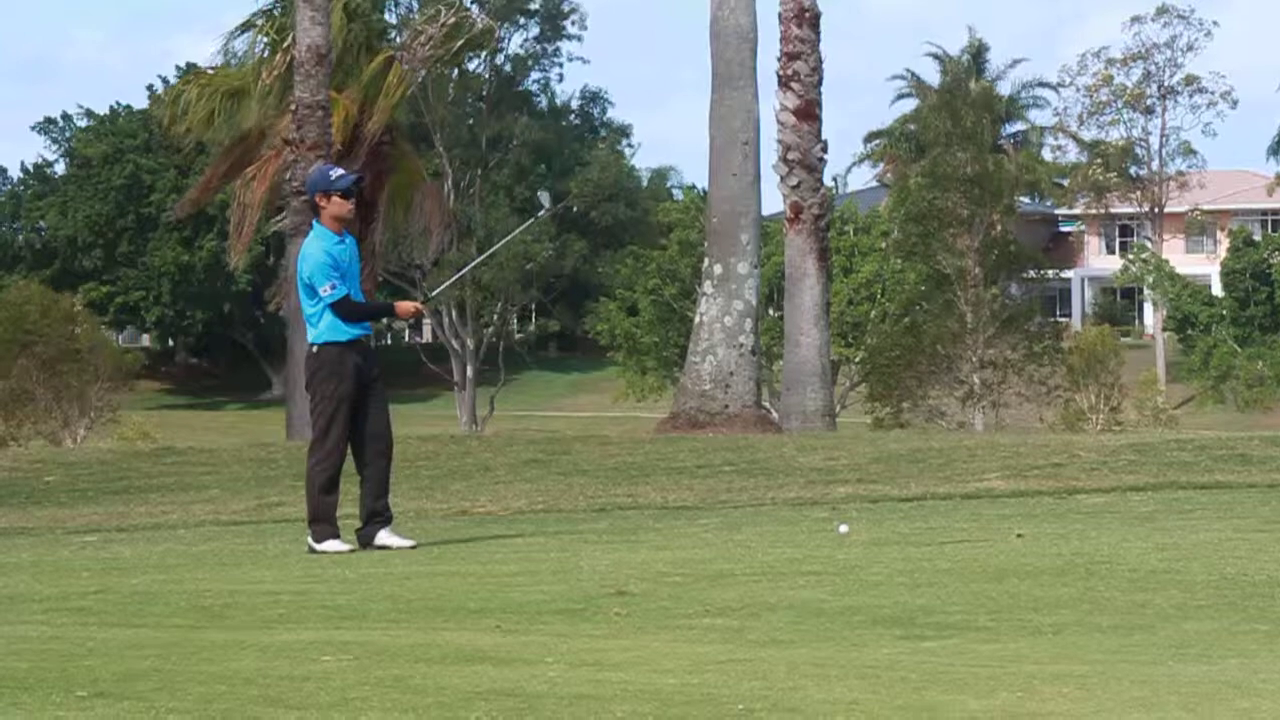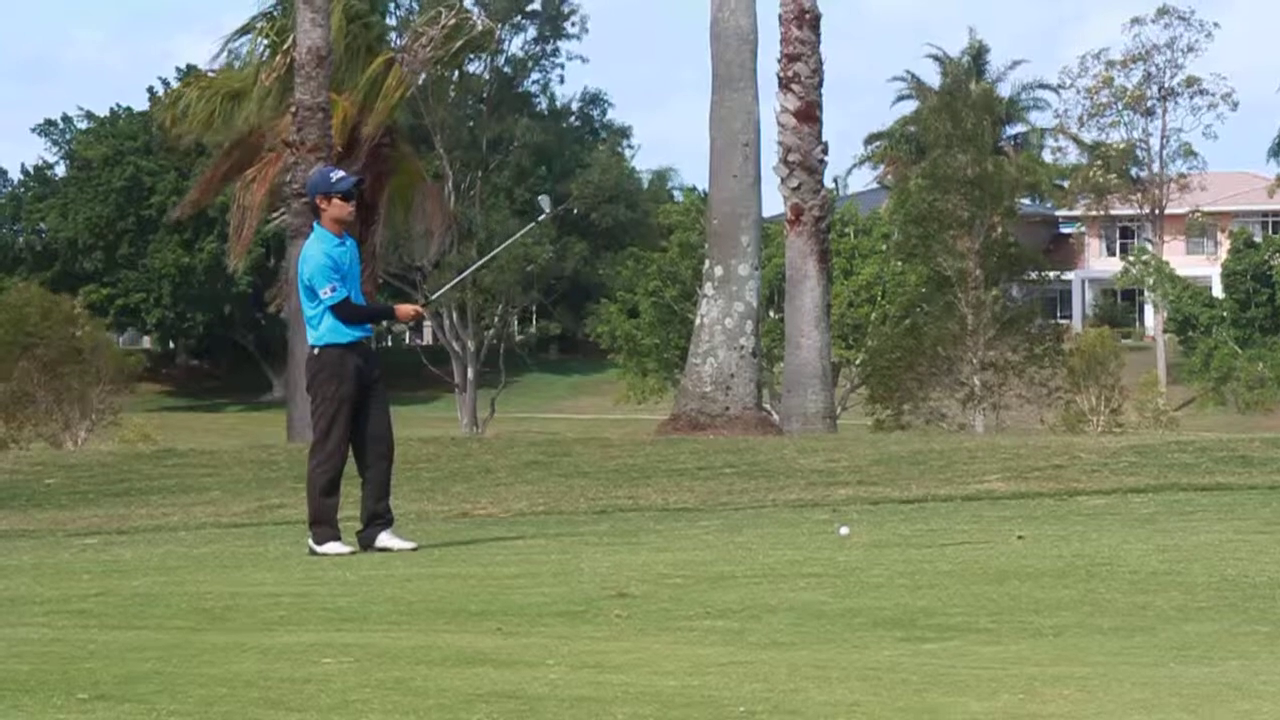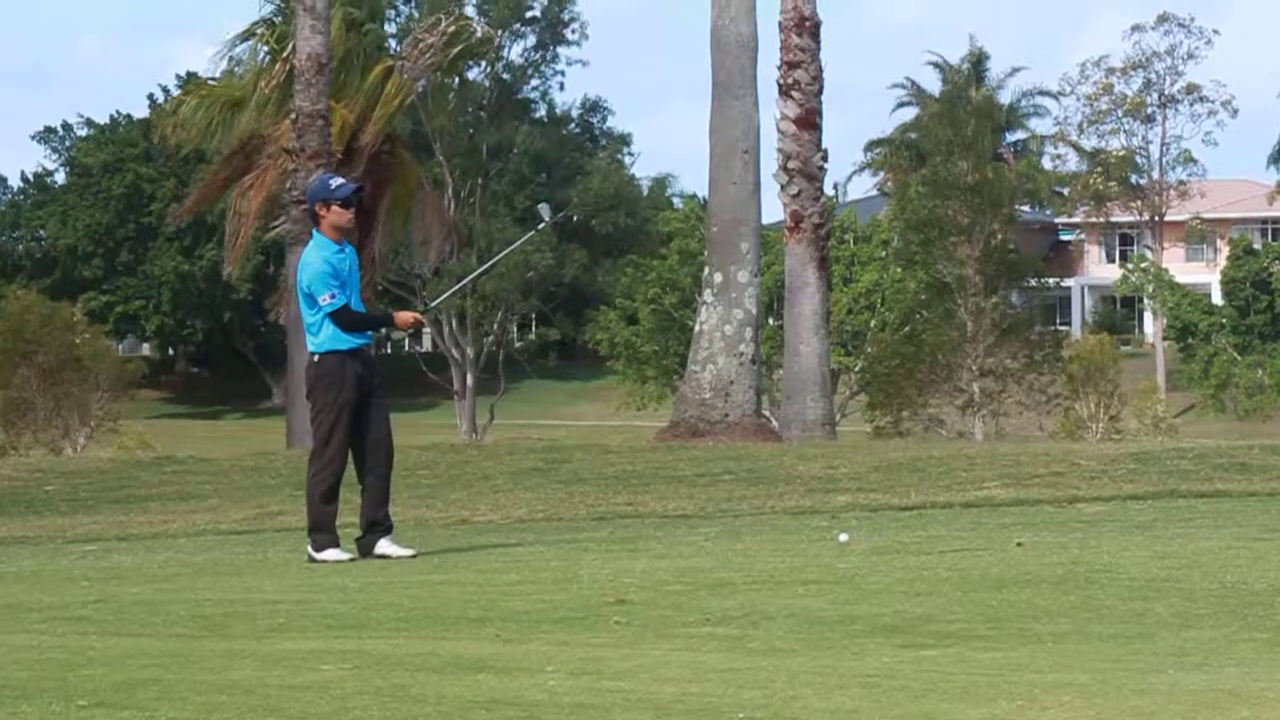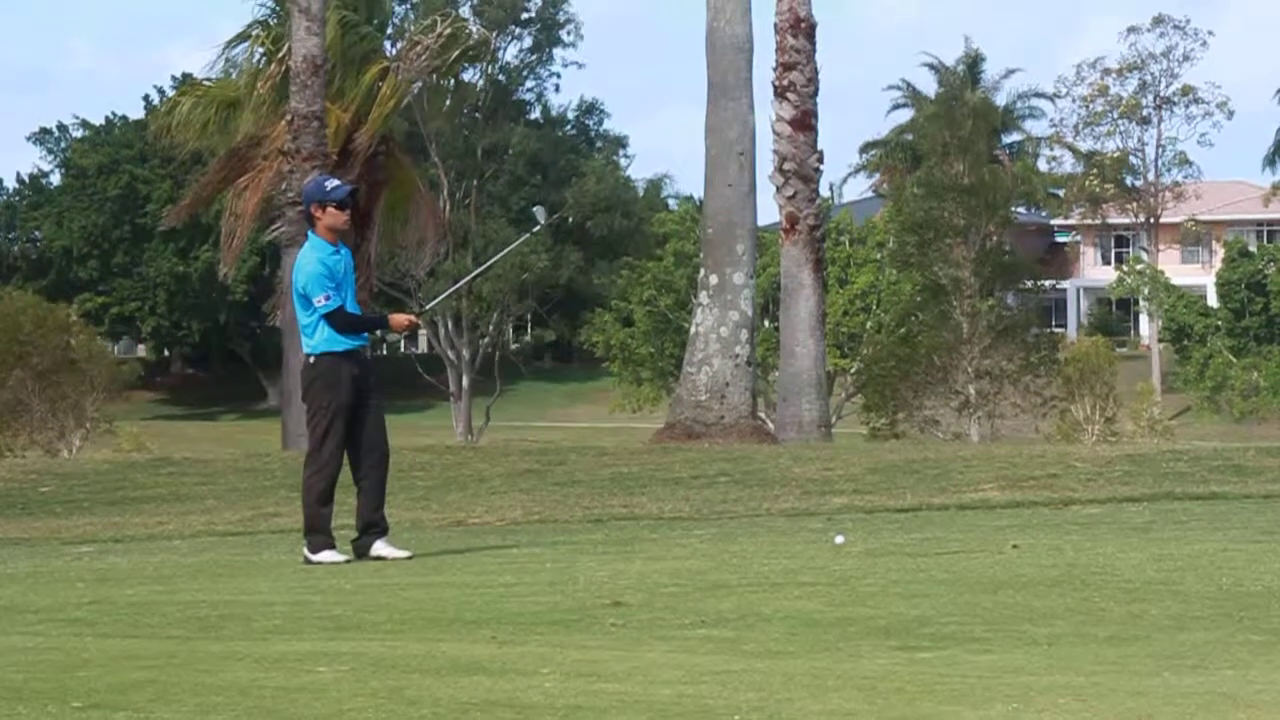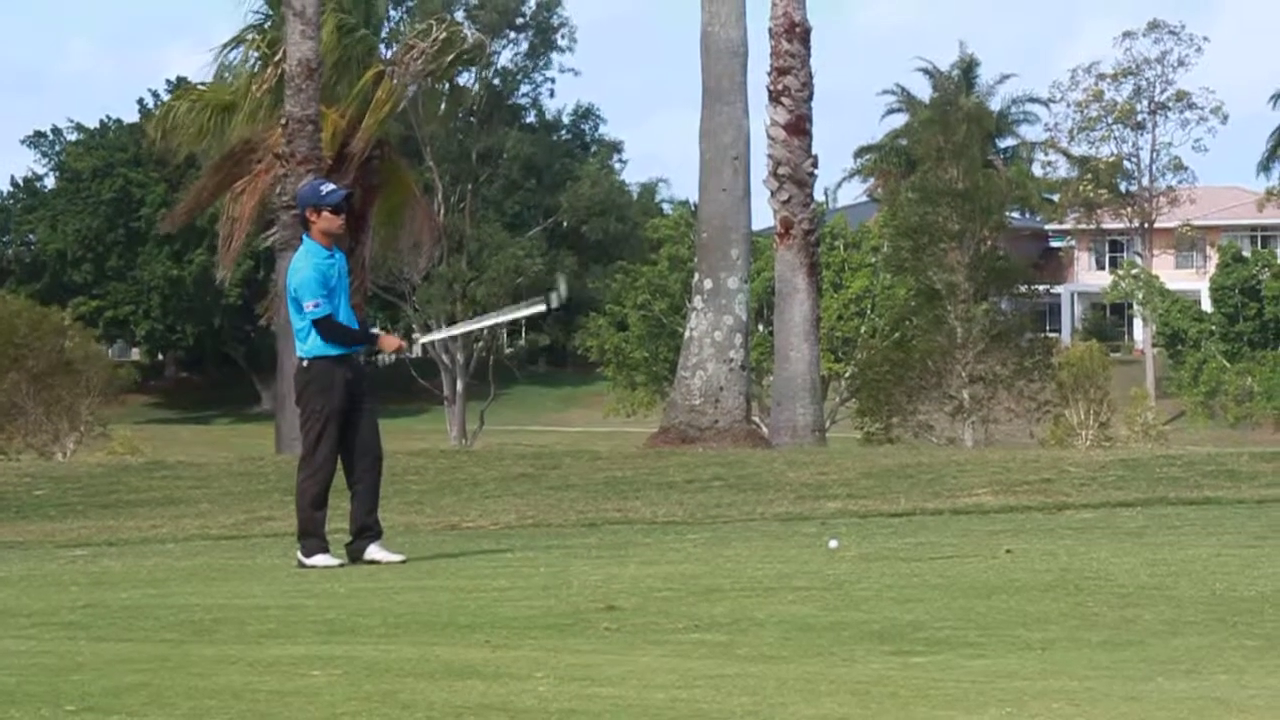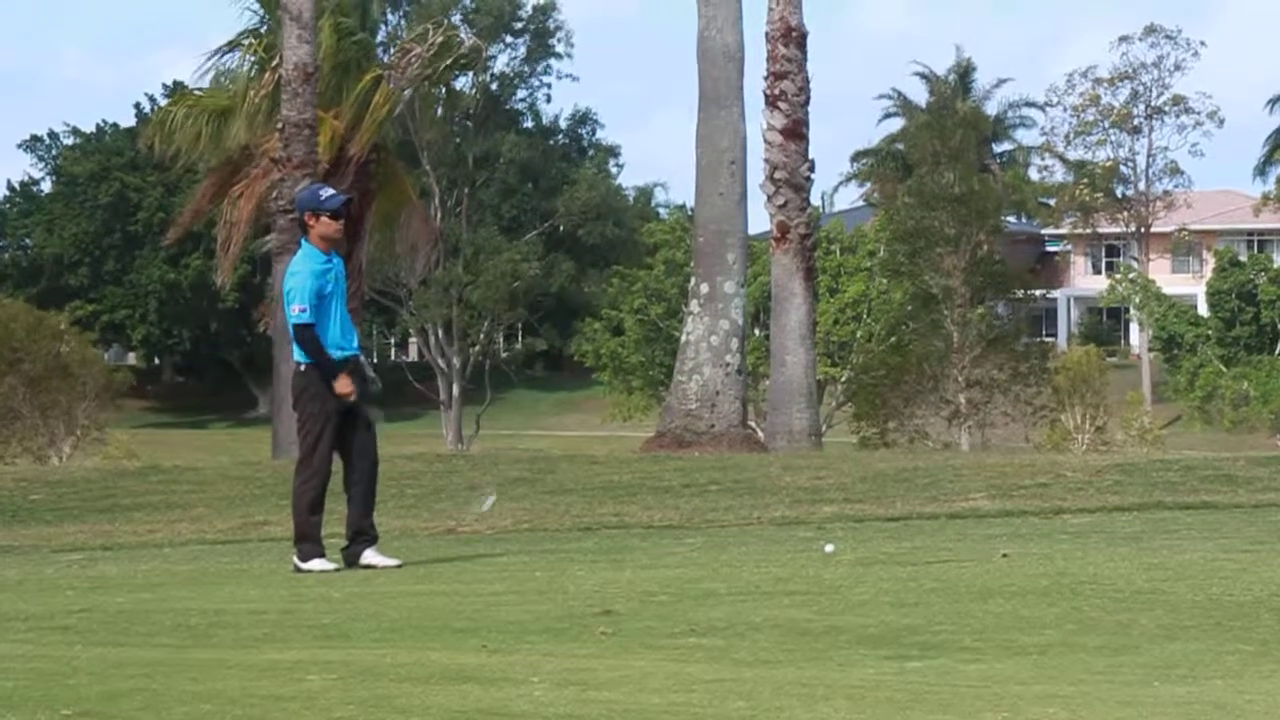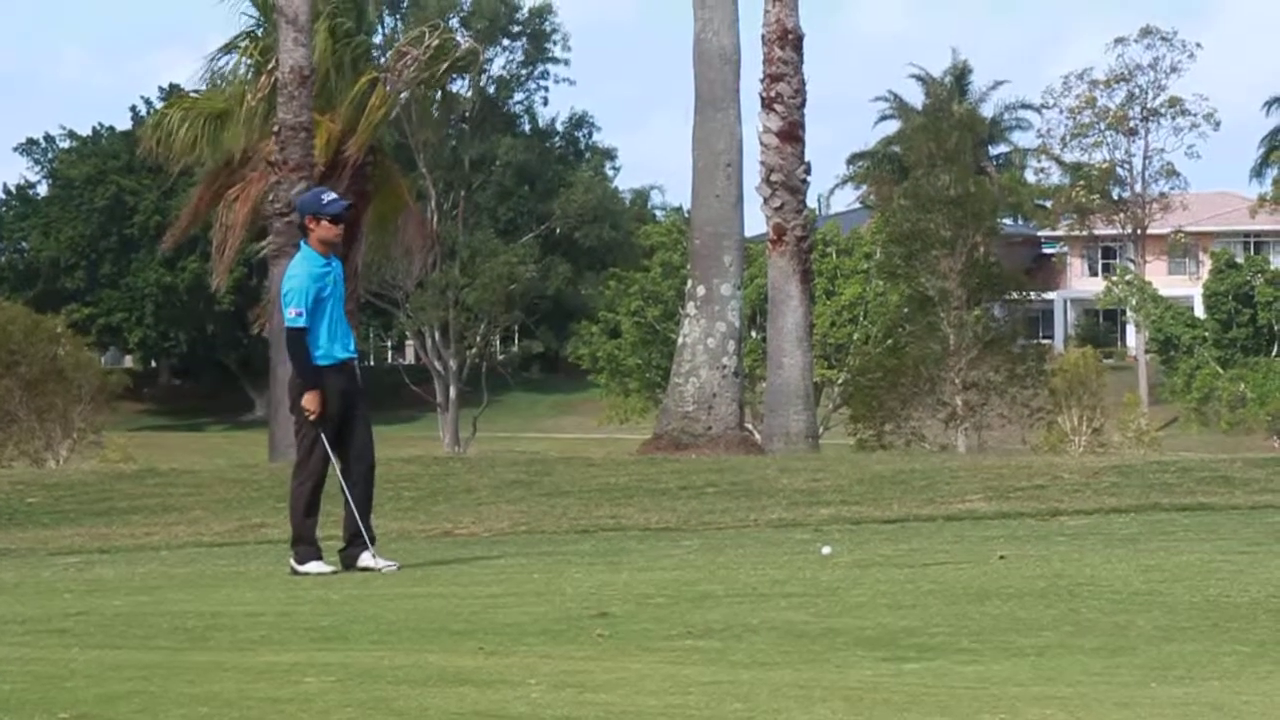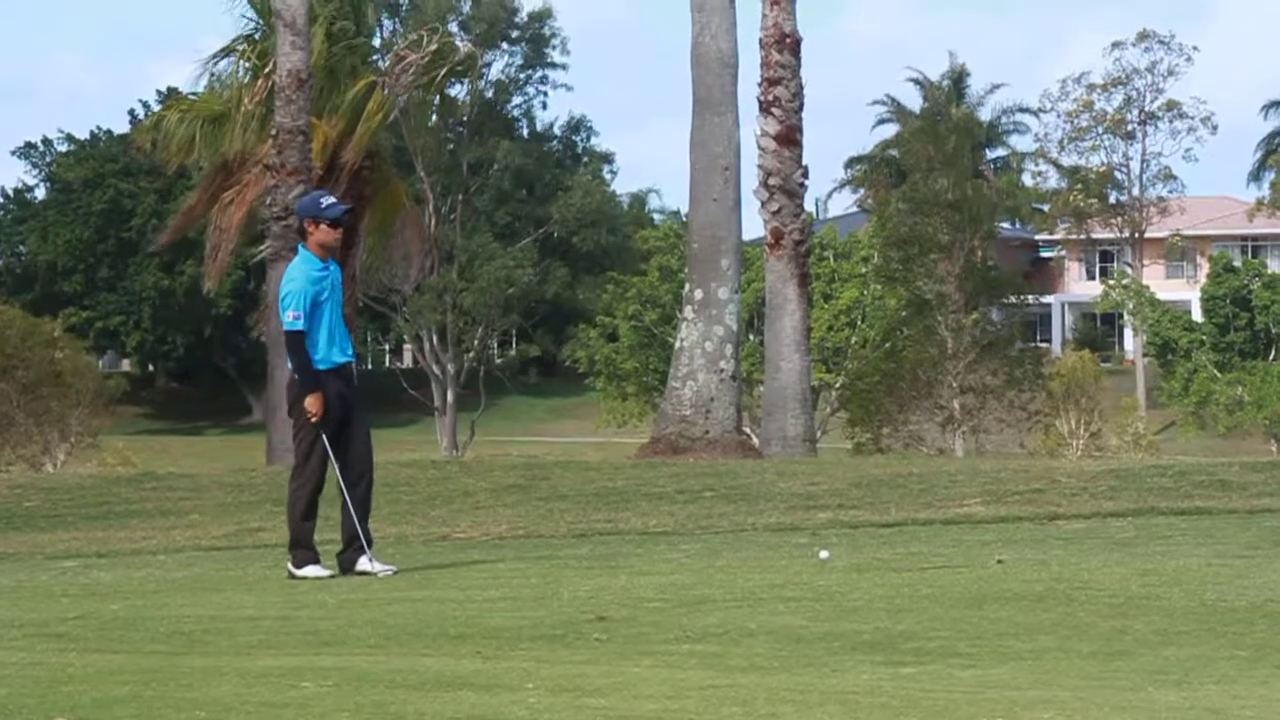
dt=0.3s
person 1, frame 1
left shoulder: (348, 242)
right shoulder: (317, 252)
right elbow: (344, 308)
left wrist: (390, 311)
right wrist: (393, 310)
left hip: (361, 351)
right hip: (331, 356)
left knee: (376, 442)
right knee: (329, 447)
left ankle: (376, 526)
right ankle: (321, 532)
person 1, frame 2
left shoulder: (349, 244)
right shoulder: (318, 254)
right elbow: (344, 311)
left wrist: (389, 316)
right wrist: (393, 313)
left hip: (362, 352)
right hip: (332, 358)
left knee: (378, 444)
right knee: (330, 449)
left ankle: (376, 528)
right ankle: (322, 534)
person 1, frame 3
left shoulder: (348, 251)
right shoulder: (317, 261)
right elbow: (343, 318)
left wrist: (387, 323)
right wrist: (392, 320)
left hip: (362, 359)
right hip: (332, 365)
left knee: (378, 450)
right knee: (330, 455)
left ankle: (376, 535)
right ankle: (321, 541)
person 1, frame 4
left shoulder: (343, 253)
right shoulder: (312, 263)
right elbow: (338, 319)
left wrist: (383, 325)
right wrist: (386, 322)
left hip: (357, 361)
right hip: (327, 367)
left knee: (373, 451)
right knee: (325, 457)
left ankle: (371, 536)
right ankle: (317, 543)
person 1, frame 5
left shoulder: (337, 257)
right shoulder: (307, 266)
right elbow: (325, 328)
left wrist: (371, 335)
right wrist: (375, 338)
left hip: (350, 366)
right hip: (321, 370)
left knee: (367, 456)
right knee: (319, 461)
left ankle: (365, 540)
right ankle: (311, 547)
person 1, frame 6
left shoulder: (335, 261)
right shoulder: (304, 271)
right elbow: (303, 334)
left wrist: (356, 360)
right wrist: (336, 376)
left hip: (347, 373)
right hip: (318, 377)
left knee: (363, 459)
right knee: (315, 465)
left ankle: (361, 545)
right ankle: (307, 551)
person 1, frame 7
left shoulder: (335, 265)
right shoulder: (301, 273)
right elbow: (294, 337)
right wrist: (310, 389)
left hip: (345, 373)
right hip: (317, 379)
left knee: (361, 463)
right knee: (312, 468)
left ankle: (358, 547)
right ankle: (304, 553)
person 1, frame 8
left shoulder: (333, 269)
right shoulder: (300, 277)
right elbow: (294, 340)
right wrist: (311, 391)
left hip: (343, 377)
right hip: (315, 383)
left knee: (359, 467)
right knee: (310, 473)
left ankle: (355, 552)
right ankle: (302, 557)
